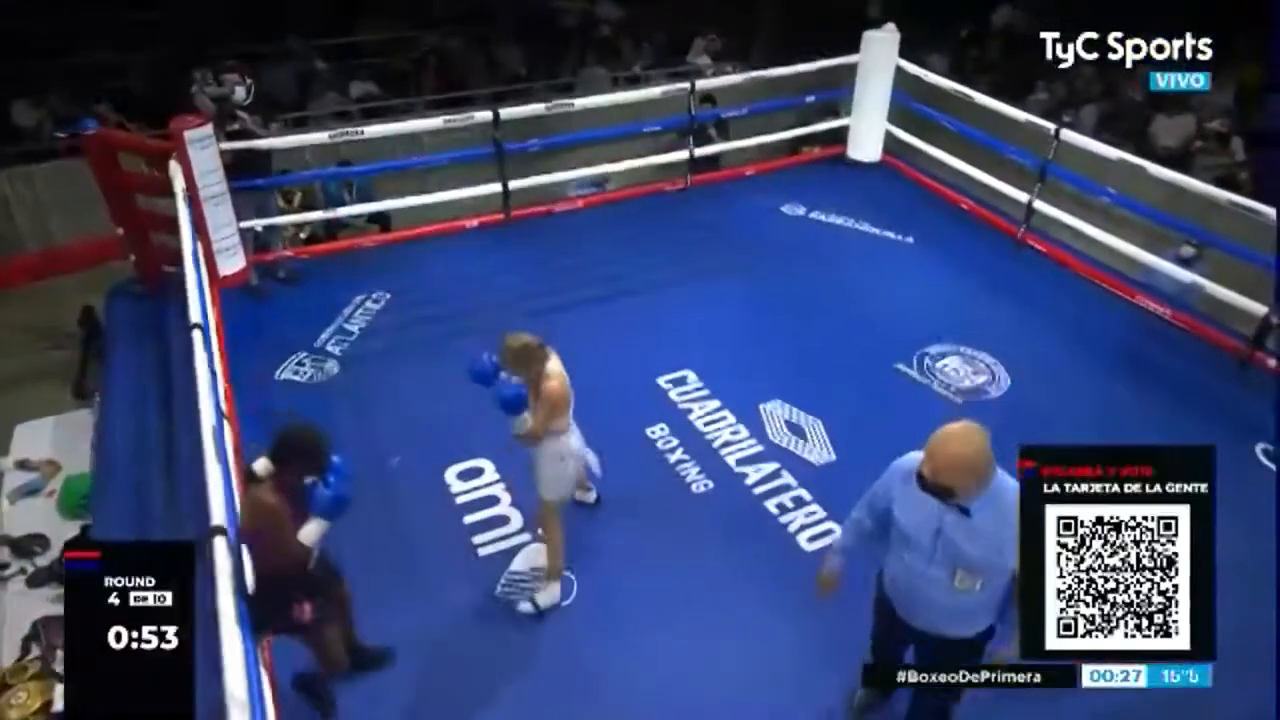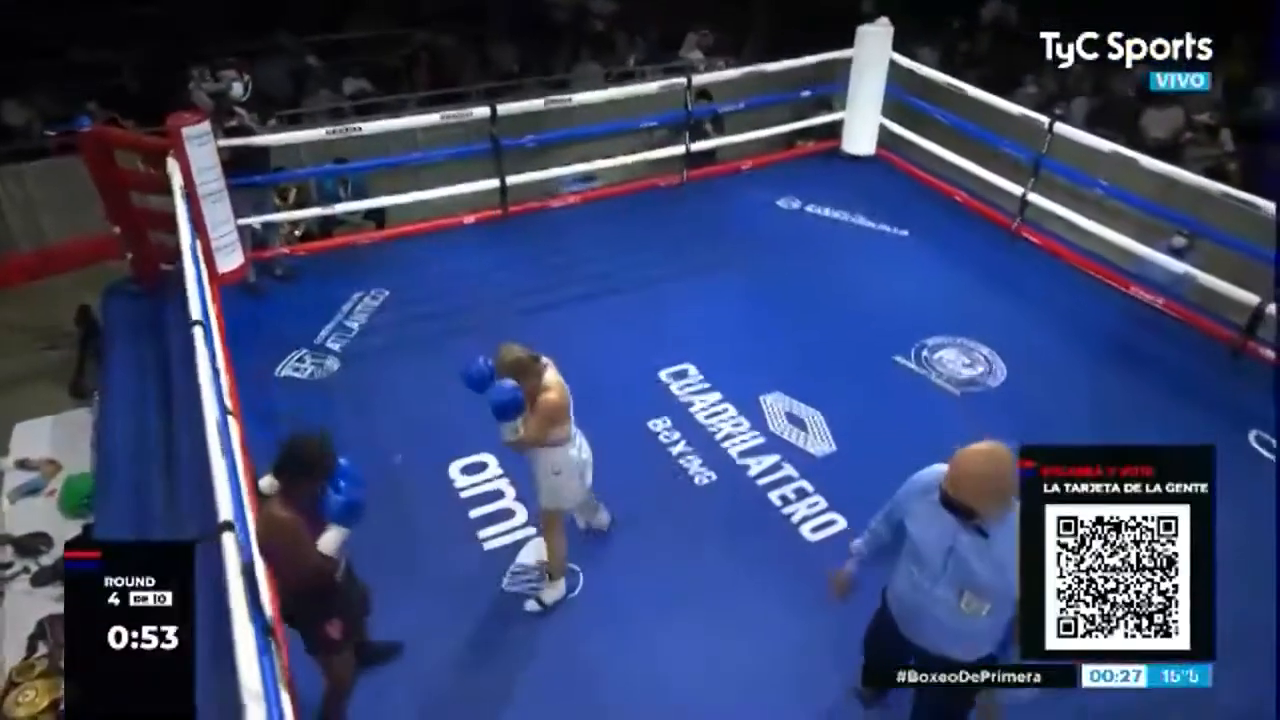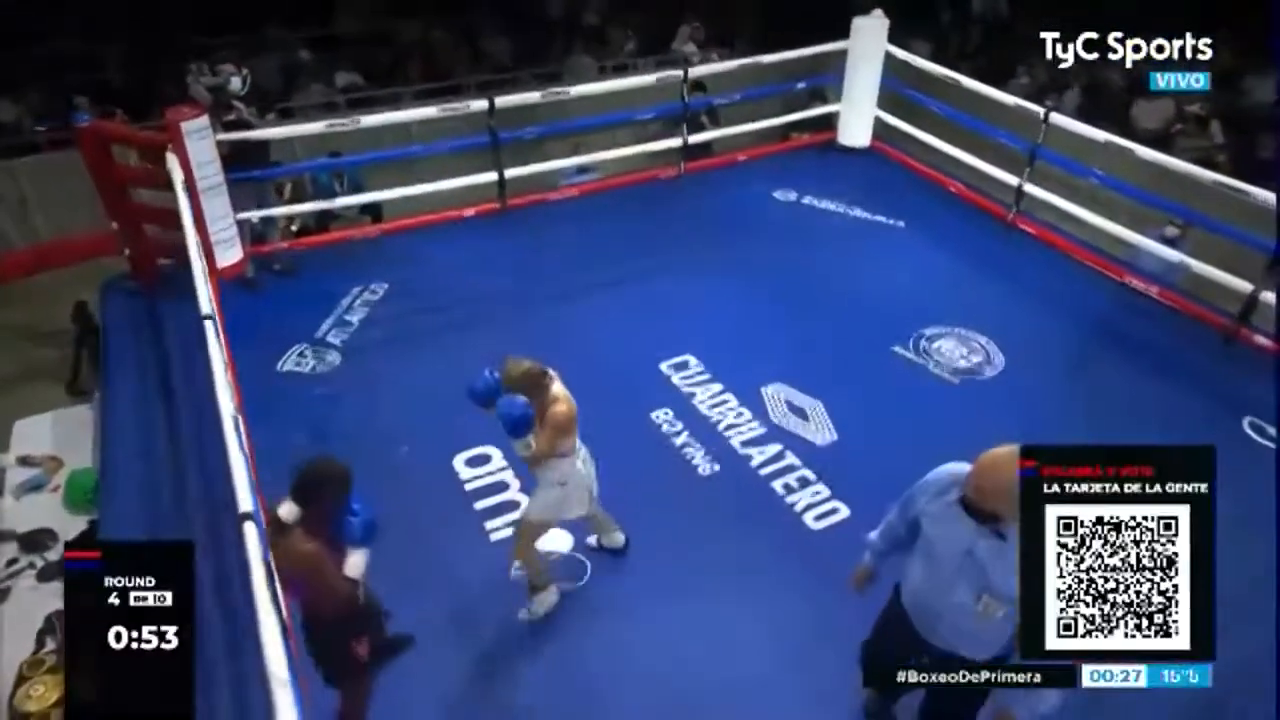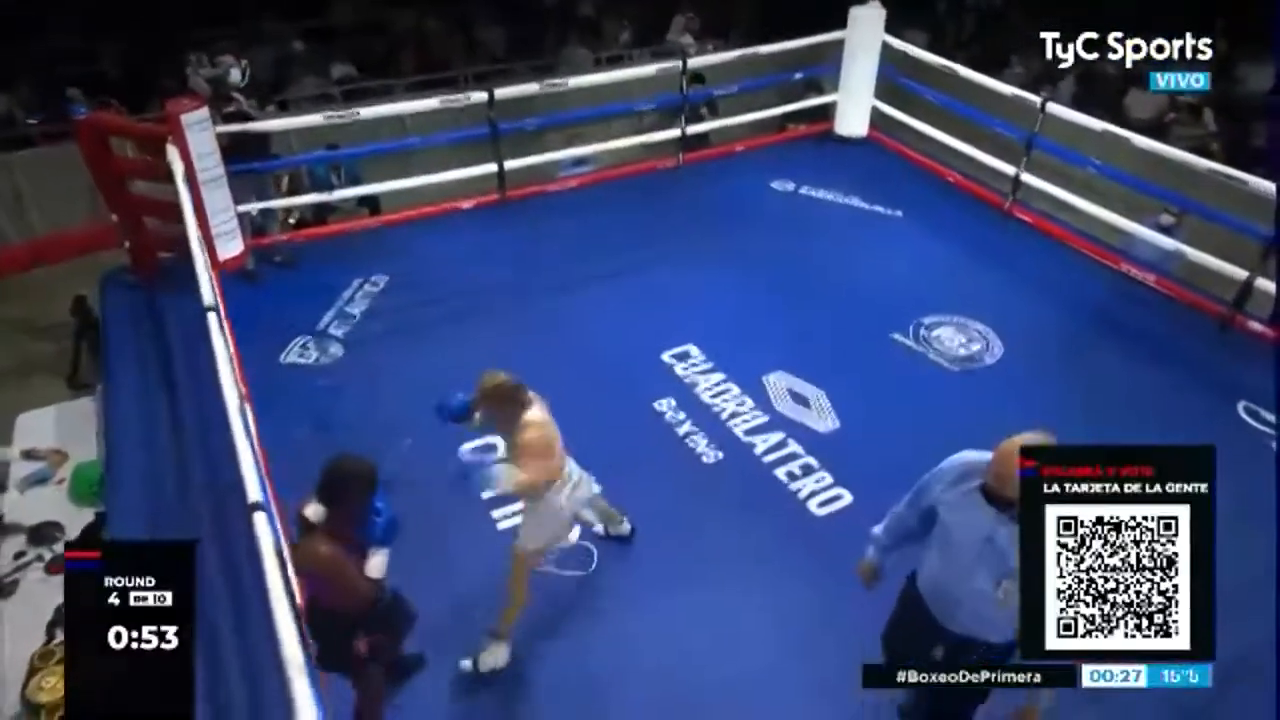
dt=0.2s
person 1, frame 1
left shoulder: (1018, 515)
right shoulder: (906, 470)
right elbow: (869, 514)
left wrist: (1012, 649)
right wrist: (836, 556)
left hip: (957, 636)
right hip: (895, 600)
right knee: (883, 651)
right ankle: (879, 686)
person 1, frame 2
right shoulder: (927, 483)
right elbow: (888, 525)
right wrist: (855, 563)
left hip: (960, 659)
right hip: (897, 615)
right knee: (878, 657)
right ankle: (881, 681)
person 1, frame 3
right shoulder: (946, 481)
right elbow: (903, 520)
right wrist: (873, 557)
left hip: (972, 657)
right hip: (909, 609)
right knee: (876, 660)
right ankle: (882, 694)
person 1, frame 4
right shoulder: (961, 469)
right elbow: (913, 512)
left wrist: (1041, 695)
right wrist: (877, 552)
left hip: (986, 645)
right hip: (924, 598)
right knee: (897, 655)
person 2, frame 1
left shoulder: (553, 389)
right shoulder: (543, 357)
left elbow: (531, 437)
right elbow: (525, 386)
left hip: (557, 450)
right hip: (560, 441)
left knee: (550, 517)
right knee: (573, 471)
left ankle: (552, 585)
right ankle: (586, 492)
person 2, frame 2
left shoulder: (550, 400)
right shoulder: (539, 364)
left elbow: (520, 442)
left wrist: (508, 418)
right wrist: (490, 384)
left hip: (558, 461)
right hip: (566, 446)
left knee: (549, 525)
right knee: (577, 493)
left ankle: (556, 583)
right ankle: (597, 515)
person 2, frame 3
left shoulder: (559, 412)
right shoulder: (543, 378)
left elbow: (537, 458)
right elbow: (507, 402)
left wrist: (519, 435)
right wrist: (494, 402)
left hip: (561, 475)
right hip: (572, 465)
left knee: (522, 540)
right knee: (583, 509)
left ankle: (544, 590)
right ankle: (614, 538)
person 2, frame 4
left shoulder: (531, 437)
right shoulder: (529, 402)
left elbow: (534, 483)
right elbow: (487, 417)
left wrist: (496, 475)
right wrist: (472, 415)
left hip: (553, 502)
right hip: (571, 480)
left knee: (519, 571)
right knee: (593, 505)
left ankle: (498, 647)
right ankle: (621, 526)
person 3, frame 1
left shoulder: (272, 473)
right shoulder: (267, 504)
right elbow: (289, 559)
left wrist: (318, 486)
right wrist: (320, 519)
left hip: (307, 564)
right hip: (286, 585)
left knee: (340, 600)
right knee: (334, 662)
left ankle: (355, 655)
right ankle: (311, 683)
person 3, frame 2
left shoulder: (291, 489)
right shoulder: (280, 518)
left elbow: (316, 513)
right elbow: (311, 572)
right wrist: (339, 526)
left hip: (333, 577)
right hip: (315, 601)
left knee: (357, 603)
right knee: (342, 681)
left ankle: (361, 650)
person 3, frame 3
left shoulder: (290, 513)
right shoulder: (306, 551)
right elbow: (340, 602)
right hip: (338, 628)
left knee: (372, 623)
right knee: (357, 692)
left ankle: (375, 649)
person 3, frame 4
left shoulder: (316, 512)
right shoulder: (325, 554)
right elbow: (361, 599)
right wrist: (379, 548)
right hip: (347, 625)
left knee: (396, 621)
right knee: (373, 689)
left ankle: (390, 665)
person 4, frame 1
right shoulder: (220, 113)
left wrist: (252, 128)
left hip: (263, 177)
right hip: (238, 182)
left knee: (272, 223)
right knee: (244, 230)
left ankle: (278, 267)
right ankle: (251, 276)
person 4, frame 2
right shoulder: (218, 110)
left wrist: (250, 123)
left hip: (261, 174)
right hip: (236, 178)
left knee: (270, 221)
right knee: (243, 227)
left ankle: (276, 265)
right ankle: (249, 275)
person 4, frame 3
right shoulder: (217, 105)
left wrist: (248, 118)
left hip: (261, 168)
right hip: (235, 173)
left knee: (269, 215)
right knee: (242, 220)
left ankle: (275, 259)
right ankle: (247, 269)
person 4, frame 4
right shoulder: (216, 97)
left wrist: (248, 110)
left hip: (261, 161)
right hip: (235, 166)
left knee: (269, 207)
right knee: (242, 214)
left ankle: (275, 251)
right ankle: (247, 261)
